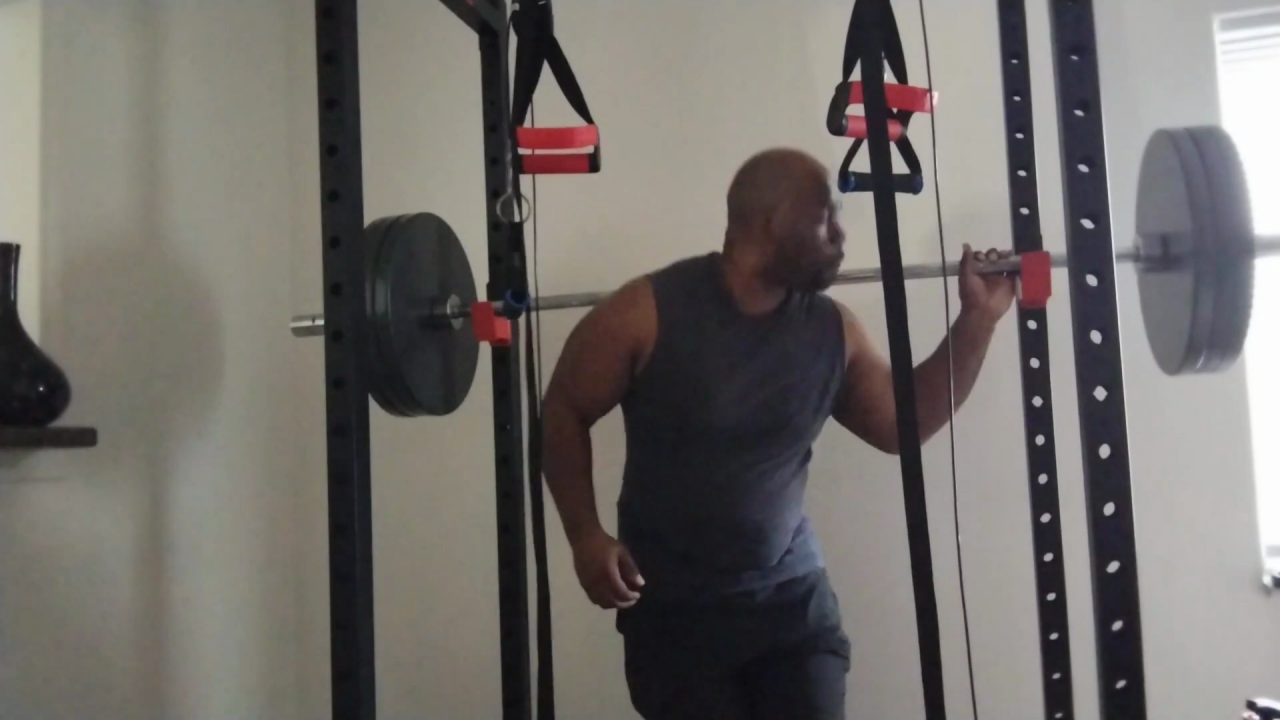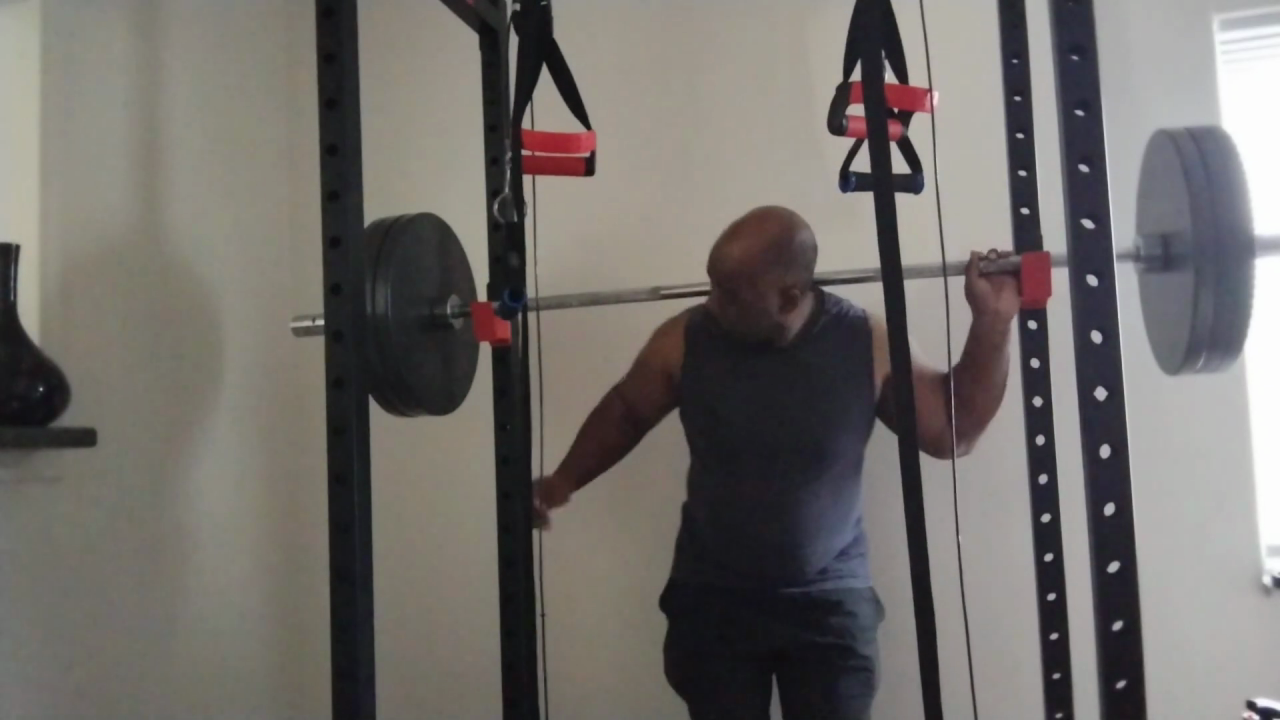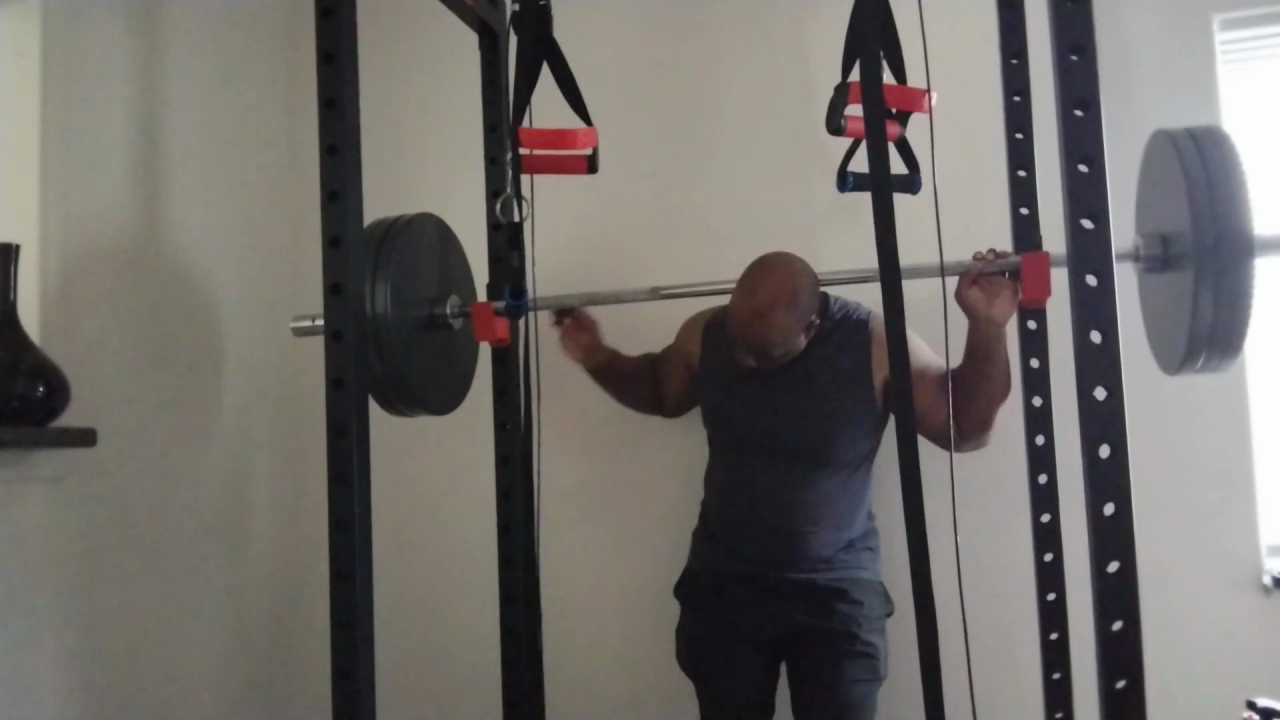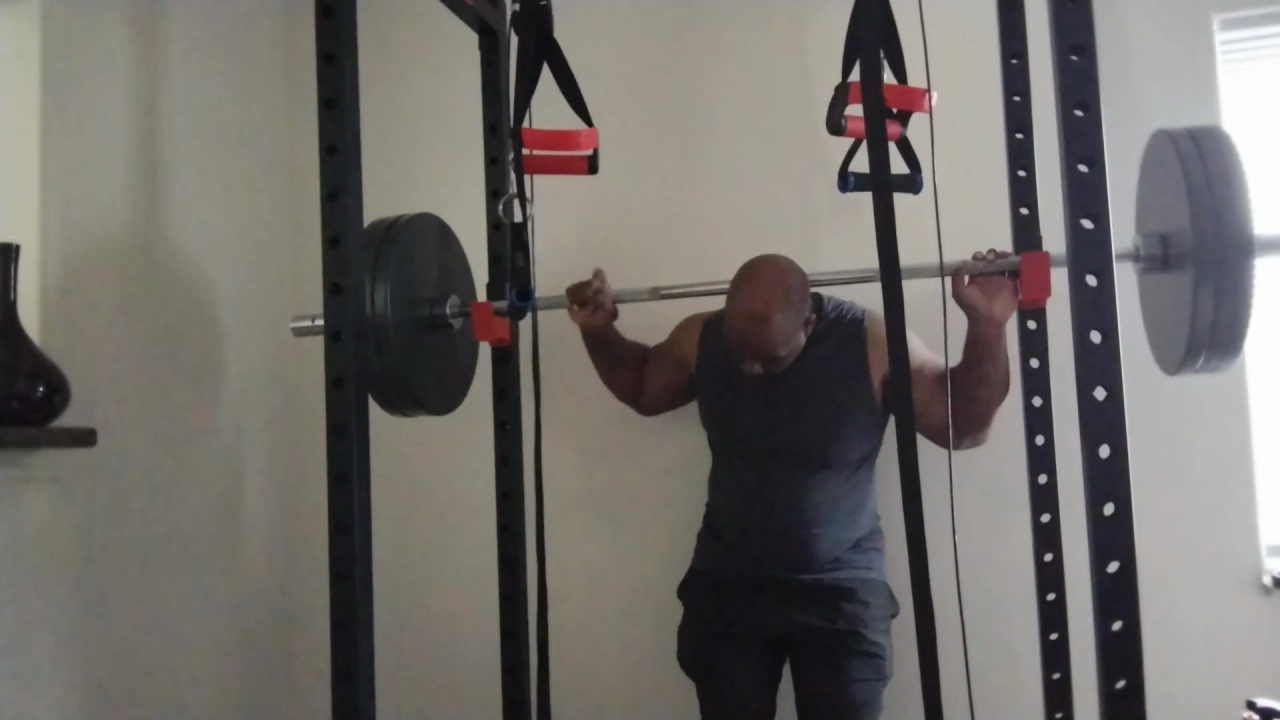
dt=0.7s
person 1, frame 1
left shoulder: (834, 329)
right shoulder: (646, 313)
left elbow: (901, 423)
right elbow: (563, 413)
left wrist: (977, 318)
right wrist: (586, 535)
left hip: (788, 591)
right hip: (672, 601)
person 1, frame 2
left shoulder: (866, 343)
right shoulder: (684, 341)
left elbow: (952, 431)
right elbow: (626, 412)
left wrist: (991, 323)
right wrist: (564, 480)
left hip: (829, 599)
right hip: (714, 597)
person 1, frame 3
left shoulder: (874, 345)
right shoulder: (705, 336)
left elbow: (966, 426)
right elbow: (661, 391)
left wrist: (987, 326)
right wrist: (599, 360)
left hip: (835, 590)
right hip: (723, 585)
person 1, frame 4
left shoulder: (873, 344)
right shoulder: (701, 339)
left elbow: (964, 426)
right elbow: (643, 388)
left wrist: (987, 325)
right wrist: (598, 331)
left hip: (841, 589)
right hip: (728, 585)
